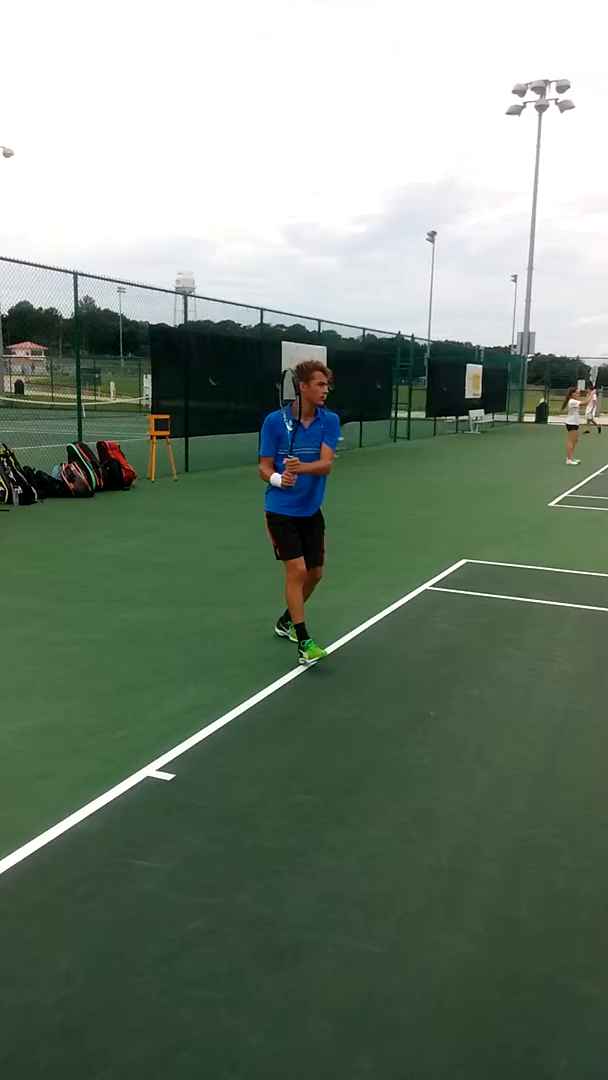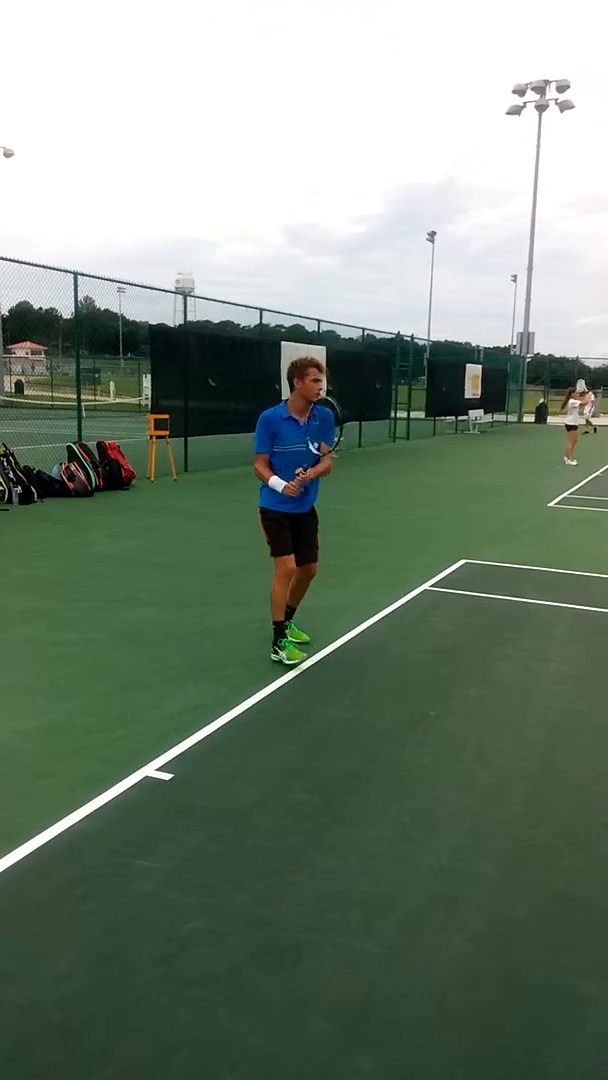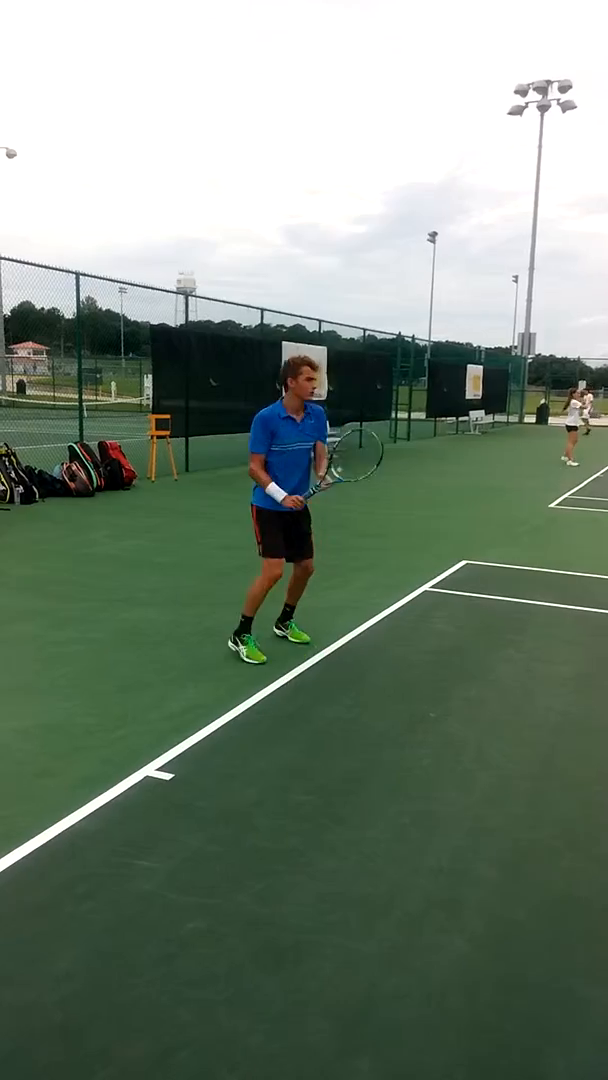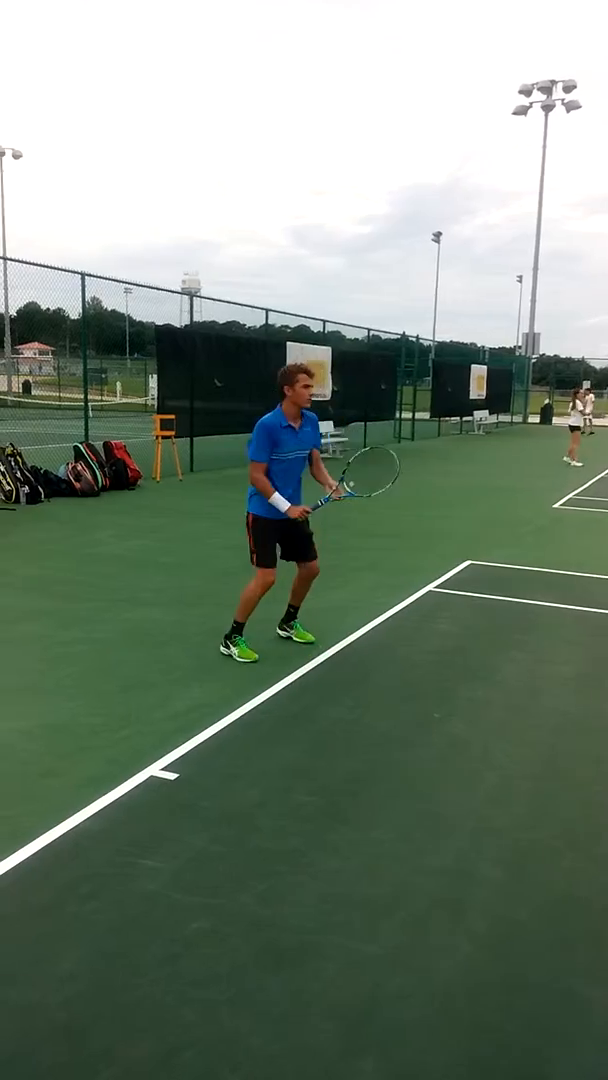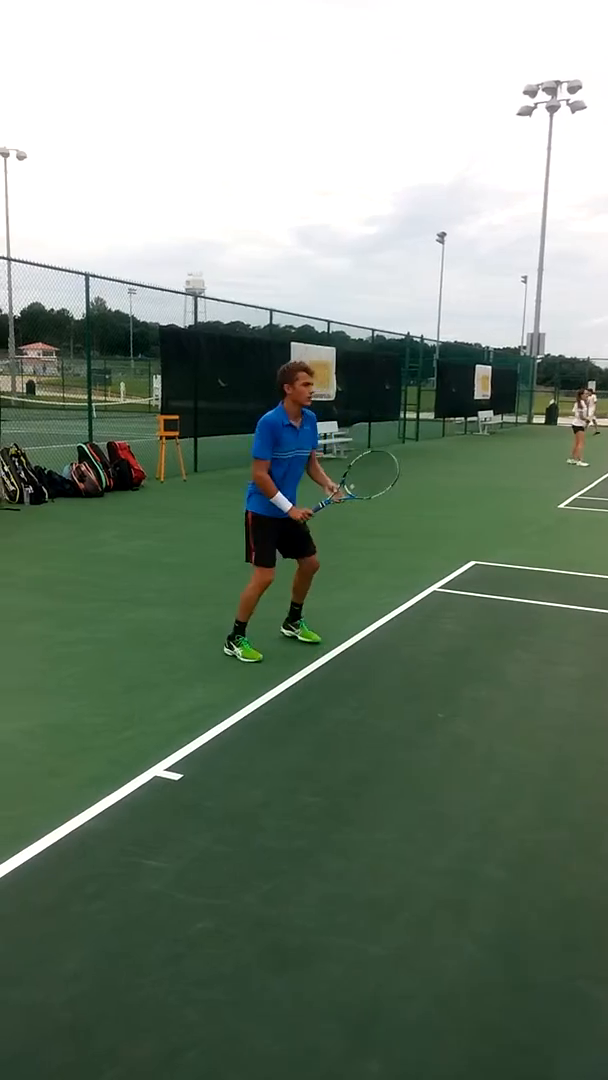
dt=0.1s
person 1, frame 1
left shoulder: (331, 420)
right shoulder: (274, 421)
left elbow: (326, 462)
right elbow: (264, 468)
left wrist: (301, 468)
right wrist: (280, 479)
left hip: (312, 511)
right hip: (281, 510)
left knee: (314, 572)
right knee: (296, 570)
left ankle: (287, 621)
right ankle: (302, 643)
person 1, frame 2
left shoulder: (325, 416)
right shoulder: (270, 418)
left elbow: (327, 462)
right elbow: (260, 466)
left wrist: (309, 475)
right wrist: (280, 485)
left hip: (305, 508)
right hip: (275, 507)
left knee: (308, 569)
right knee: (286, 567)
left ankle: (285, 621)
right ankle: (280, 642)
person 1, frame 3
left shoulder: (317, 414)
right shoulder: (266, 418)
left elbow: (320, 453)
right elbow: (254, 467)
left wrist: (323, 473)
right wrist: (282, 497)
left hip: (297, 505)
right hip: (268, 506)
left knee: (305, 567)
right knee: (273, 571)
left ankle: (284, 621)
right ankle: (242, 635)
person 1, frame 4
left shoulder: (311, 422)
right shoulder: (266, 426)
left elbow: (314, 461)
right elbow: (256, 476)
left wrist: (329, 482)
right wrist: (286, 507)
left hip: (295, 511)
right hip: (264, 513)
left knee: (311, 568)
right knee: (265, 578)
left ankle: (289, 622)
right ankle: (233, 637)
person 1, frame 5
left shoulder: (310, 420)
right shoulder: (270, 423)
right elbow: (259, 475)
left wrist: (327, 483)
right wrist: (289, 508)
left hip: (289, 509)
right hip: (263, 511)
left knee: (310, 564)
right knee: (264, 576)
left ankle: (293, 621)
right ankle: (236, 637)
